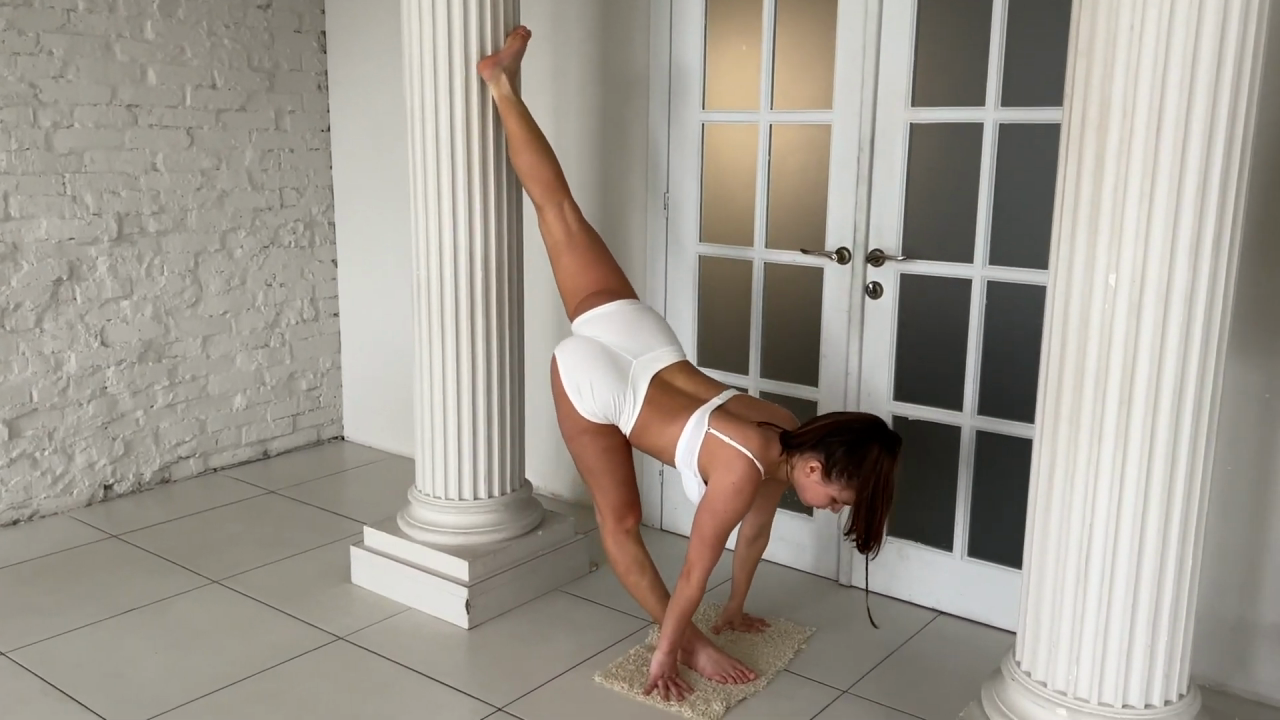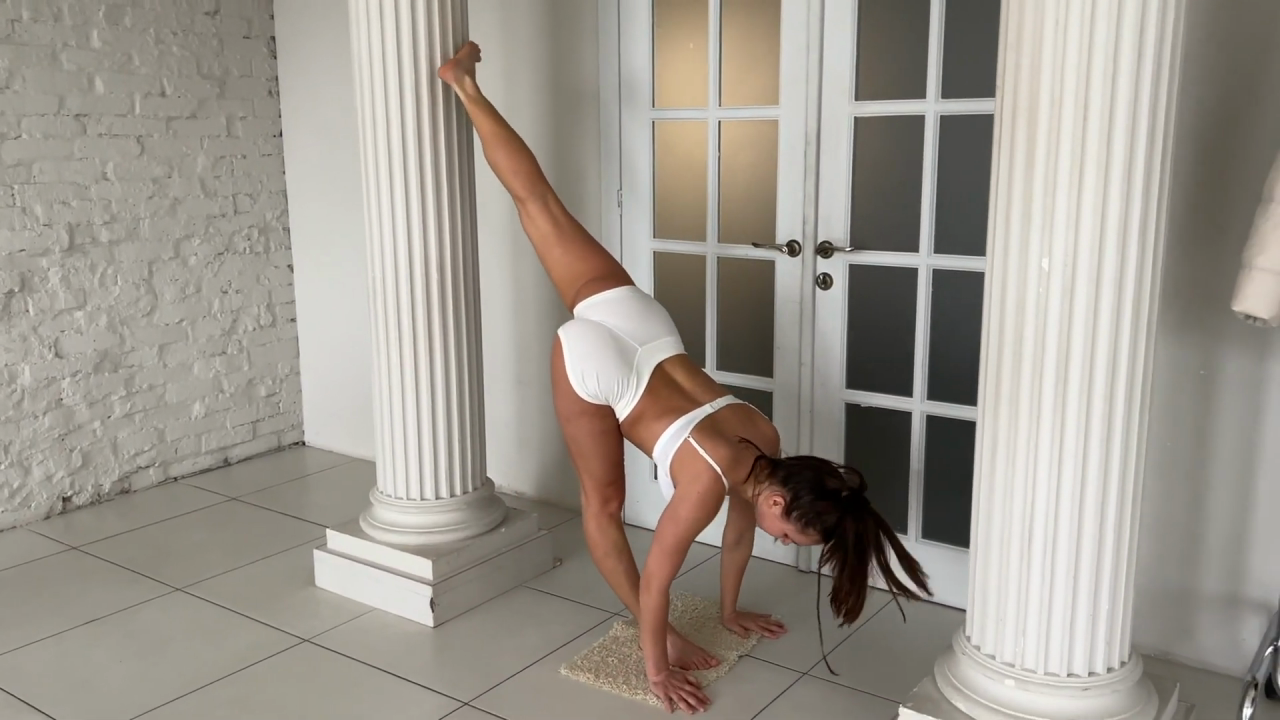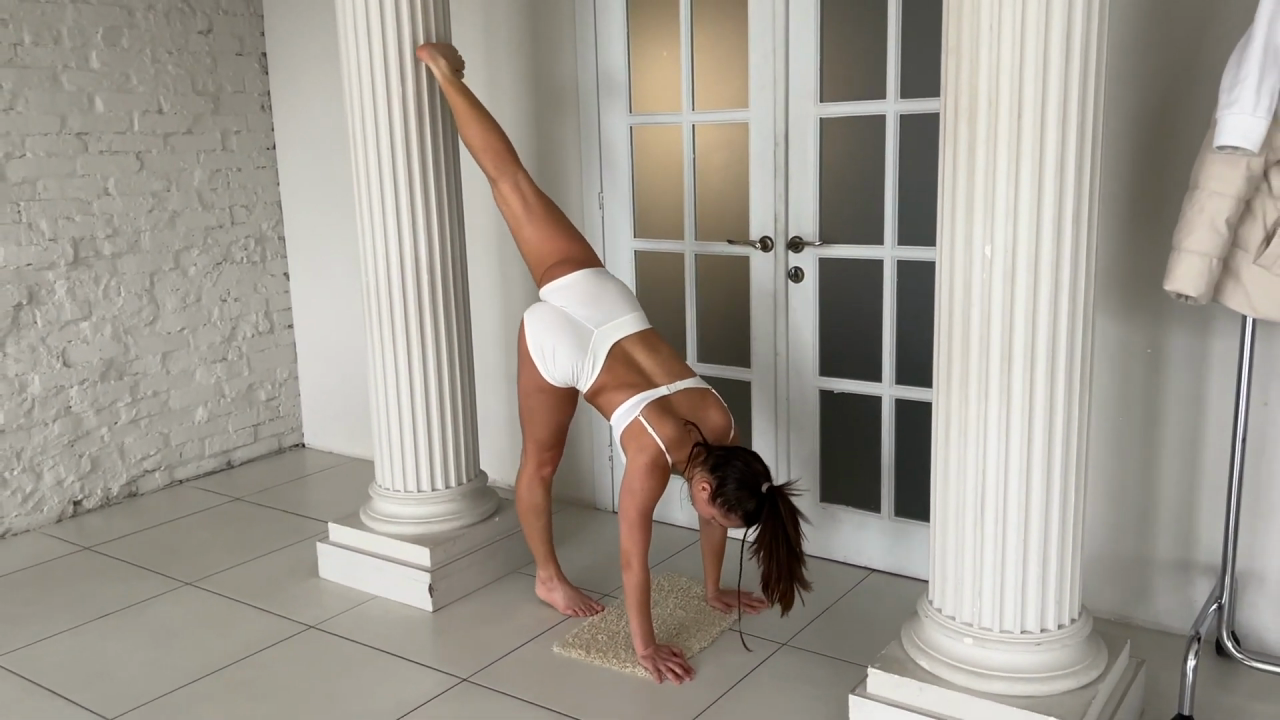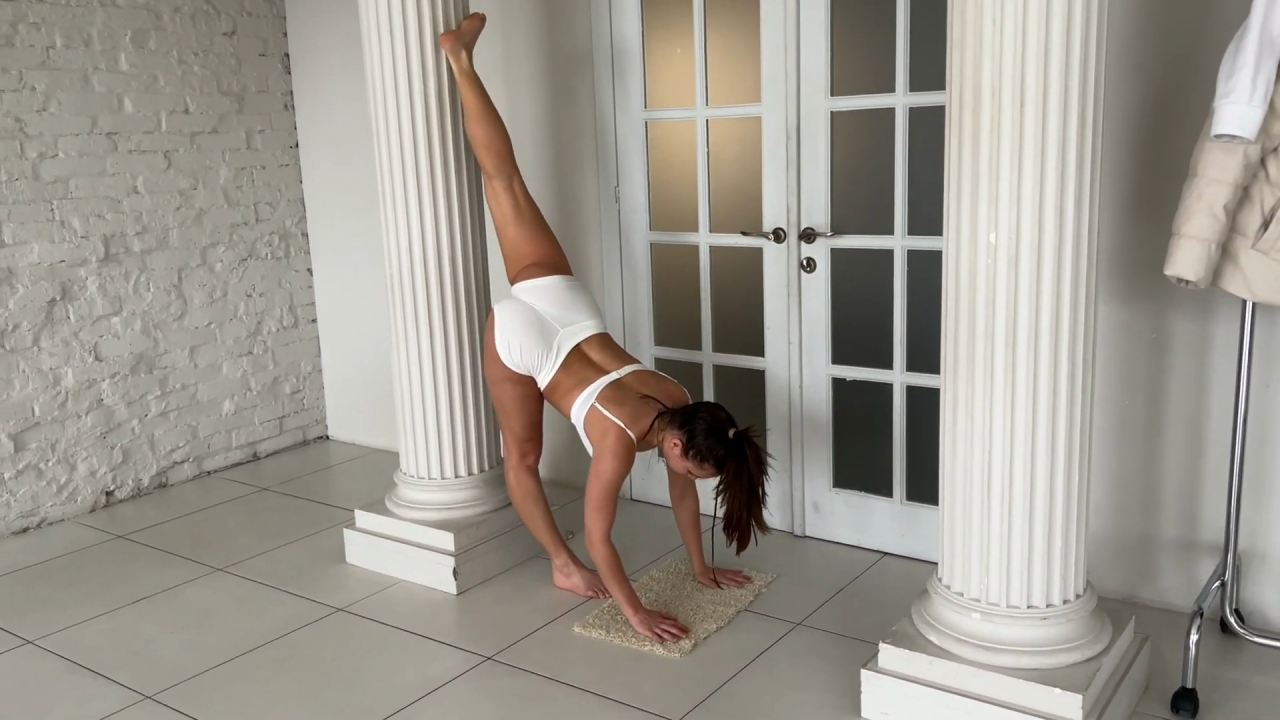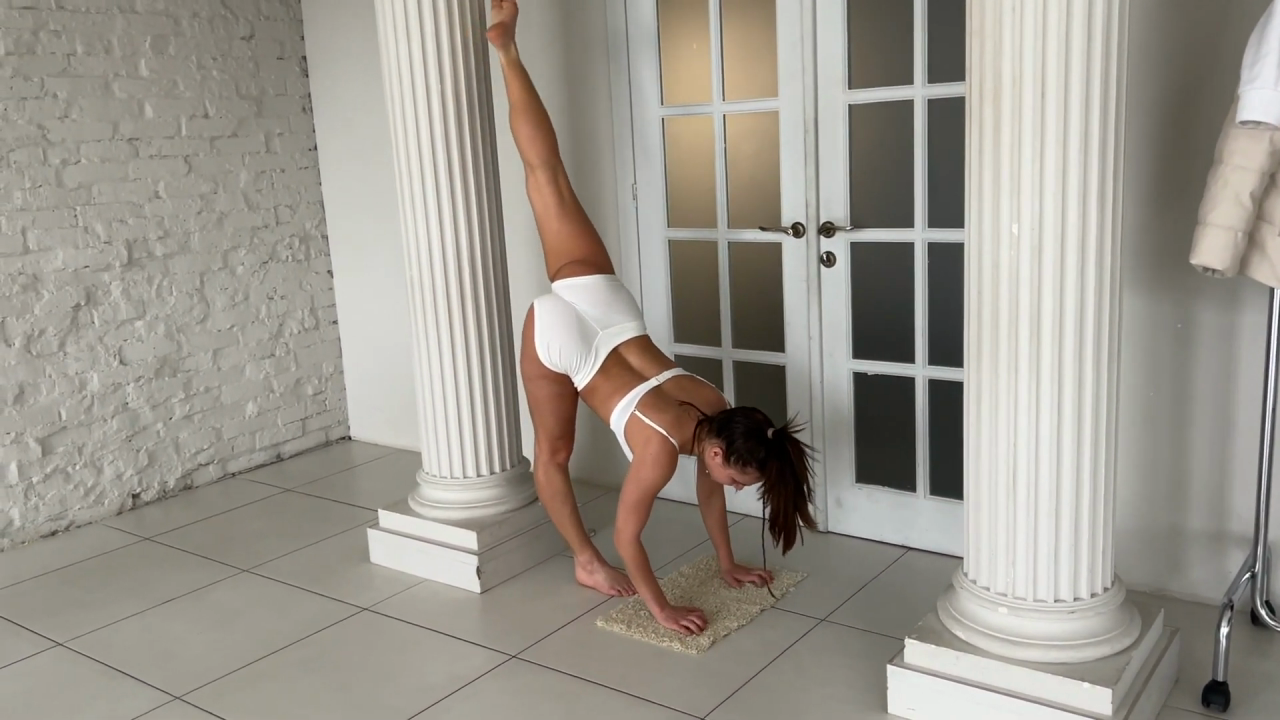
dt=1s
person 1, frame 1
left shoulder: (788, 439)
right shoulder: (744, 470)
left elbow: (756, 530)
right elbow: (695, 572)
left wrist: (736, 609)
right wrist: (670, 652)
left hip: (629, 334)
right hip: (594, 376)
left knee: (562, 210)
right knee: (621, 519)
left ankle: (506, 83)
person 1, frame 2
left shoulder: (766, 446)
right shoulder: (707, 484)
left elbow: (740, 529)
right elbow: (655, 580)
left wrist: (731, 610)
left hip: (628, 314)
right hip: (593, 358)
left knee: (542, 204)
person 1, frame 3
left shoulder: (720, 432)
right shoulder: (654, 457)
left elbow: (712, 519)
right elbow: (633, 561)
left wrist: (715, 590)
right wrist: (645, 647)
left hip: (599, 300)
right hip: (561, 338)
left knee: (514, 183)
right knee: (541, 463)
left ankle: (445, 68)
person 1, frame 4
left shoulder: (681, 410)
right shoulder: (621, 438)
left elbow: (681, 492)
right elbow: (599, 534)
left wrist: (700, 566)
right wrist: (637, 614)
left hip: (556, 298)
right hip: (521, 332)
left knee: (506, 179)
right knee: (523, 456)
left ankle: (463, 57)
person 1, frame 5
left shoulder: (719, 418)
right shoulder: (662, 447)
left elbow: (708, 494)
right elbow: (628, 533)
left wrist: (728, 564)
right wrist: (660, 608)
left hip: (596, 297)
right hip: (559, 330)
left knee: (548, 173)
right knee: (553, 454)
